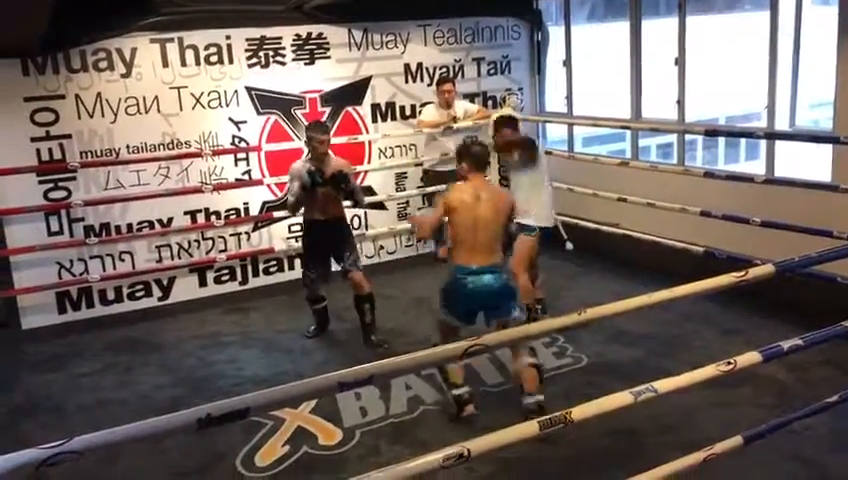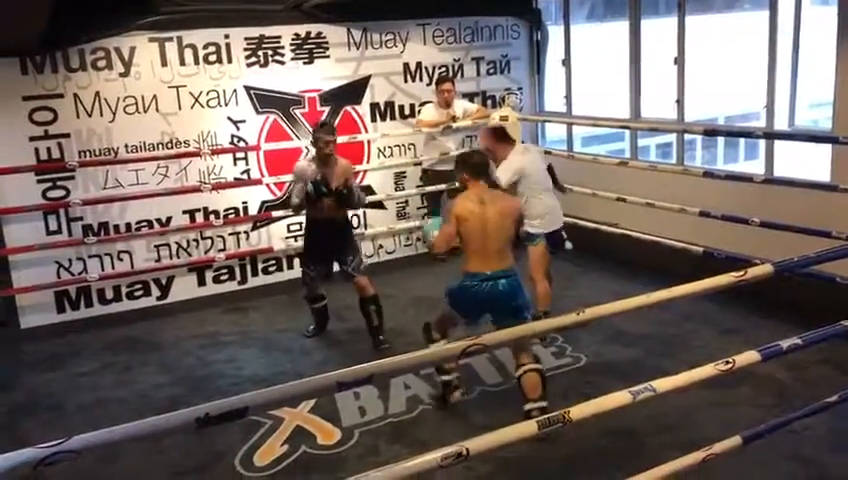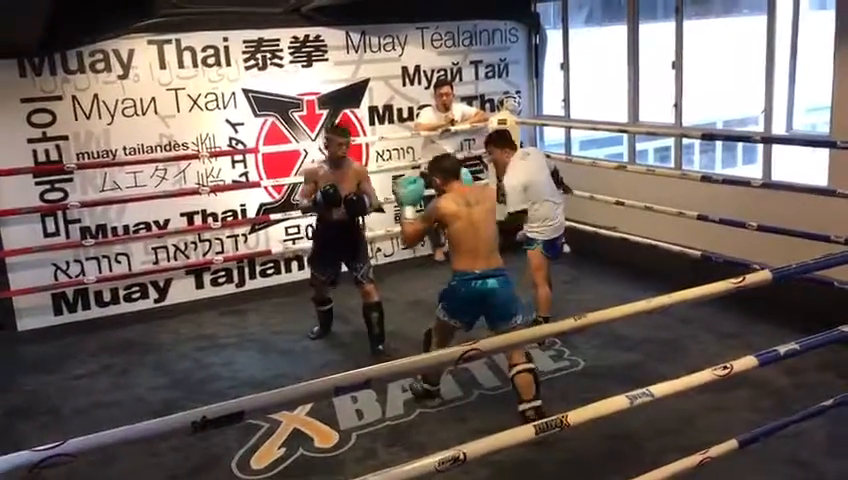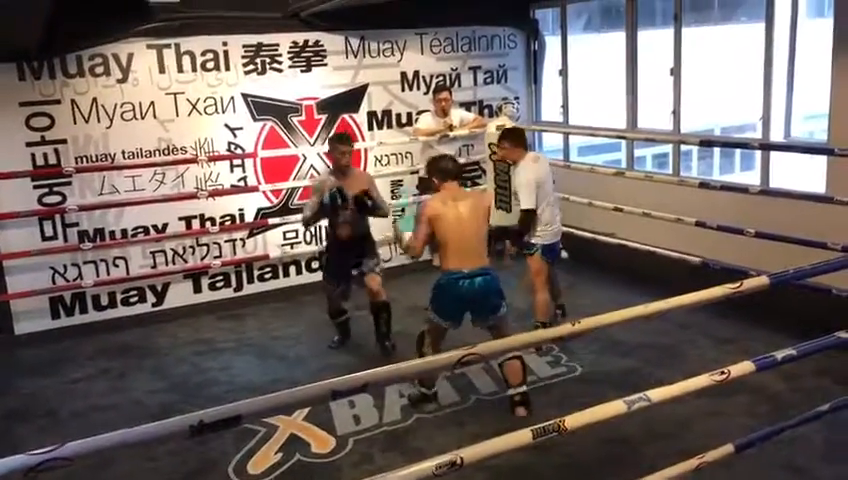
dt=0.2s
person 1, frame 1
left shoulder: (451, 195)
right shoulder: (506, 198)
left elbow: (424, 231)
left wrist: (417, 219)
left hip: (463, 280)
right hip: (495, 279)
left knee: (447, 343)
right knee: (520, 347)
left ankle: (463, 400)
right ankle: (536, 407)
person 1, frame 2
left shoulder: (458, 205)
right shoulder: (513, 203)
left elbow: (439, 247)
left wrist: (435, 234)
left hip: (474, 285)
right hip: (508, 283)
left knee: (438, 329)
right knee: (523, 351)
left ankle: (450, 387)
right ankle: (537, 411)
person 1, frame 3
left shoulder: (441, 205)
right shoulder: (489, 193)
left elbow: (410, 238)
left wrist: (407, 205)
right wrist: (468, 182)
left hip: (464, 284)
right hip: (498, 282)
left knee: (438, 339)
right knee: (517, 352)
left ankle: (429, 389)
right ankle: (532, 410)
person 1, frame 4
left shoulder: (430, 206)
right shoulder: (484, 199)
left elbow: (414, 251)
left wrist: (402, 235)
left hip: (452, 283)
right hip: (485, 280)
left knee: (431, 340)
right knee: (503, 339)
left ankle: (426, 396)
right ankle: (520, 401)
person 2, frame 1
left shoulder: (342, 166)
right shoulder: (298, 170)
left elbow: (361, 201)
right elbow: (291, 208)
left wrist: (348, 187)
right wrist: (306, 188)
left hip: (338, 227)
right hip: (313, 230)
left knee: (357, 279)
right knee: (312, 284)
left ankle: (370, 333)
right ankle: (321, 321)
person 2, frame 2
left shoulder: (346, 168)
right shoulder: (302, 170)
left elbow: (359, 199)
right elbow: (295, 206)
left wrist: (352, 199)
right wrist: (309, 195)
left hip: (341, 228)
right hip: (315, 231)
left knee: (361, 282)
right knee: (311, 283)
left ankle: (377, 335)
right ankle: (320, 321)
person 2, frame 3
left shoulder: (359, 170)
right shoulder: (314, 172)
left elbow: (375, 203)
right elbow: (303, 206)
left wrist: (362, 205)
right wrist: (319, 200)
left hip: (352, 232)
right hip: (325, 233)
left knee: (368, 289)
right knee: (320, 287)
left ankle: (377, 341)
right ankle: (325, 323)
person 2, frame 4
left shoulder: (363, 178)
right shoulder: (320, 184)
left elbow: (384, 210)
right elbow: (307, 219)
left wrist: (372, 205)
right wrist: (325, 205)
left hip: (363, 242)
right hip: (336, 246)
left knee: (374, 287)
right knee: (333, 299)
left ankle: (386, 340)
right ankle: (344, 331)
person 3, frame 1
left shoulder: (528, 149)
right shoulder: (521, 153)
left elbow: (528, 143)
left wrist: (506, 141)
left hip: (534, 220)
right hip: (528, 217)
left knee: (517, 268)
right knee: (529, 266)
left ankle: (529, 318)
right ankle: (538, 310)
person 3, frame 2
left shoulder: (512, 163)
right shoulder: (529, 150)
left elbow: (496, 185)
right elbow: (549, 168)
right wrist: (556, 185)
left hip: (541, 224)
right hip: (552, 219)
left knee: (537, 276)
right knee: (542, 270)
left ankle: (542, 321)
right ankle: (543, 311)
person 3, frame 3
left shoulder: (512, 178)
right shoulder: (533, 152)
left elbow: (515, 217)
right elbow: (553, 171)
right wrist: (562, 187)
left hip: (540, 229)
right hip: (554, 221)
left knee: (539, 280)
right knee: (542, 275)
right ankle: (543, 316)
person 3, frame 4
left shoulder: (524, 175)
right shoulder: (538, 159)
left elbow: (528, 215)
left wrist: (513, 242)
left hip: (540, 235)
right hip: (551, 230)
left knee: (539, 284)
right knee: (549, 276)
right ankle: (559, 313)
person 4, frame 1
left shoulder: (462, 106)
right shoulder: (429, 110)
left elbow: (485, 113)
right elbow: (421, 125)
left wrist: (465, 121)
right wrist: (446, 120)
left hip: (456, 167)
right hip: (433, 168)
right knee: (435, 208)
right ankle: (441, 246)
person 4, frame 2
left shoulder: (461, 105)
right shoulder: (428, 109)
left elbow: (484, 112)
right elbow: (419, 125)
left wrist: (464, 120)
right wrist: (445, 120)
left hip: (454, 167)
right hip: (432, 168)
right knee: (434, 209)
person 4, frame 3
left shoulder: (459, 109)
right shoulder: (427, 112)
left elbow: (483, 116)
right elbow: (418, 128)
left wrist: (462, 124)
right wrist: (443, 123)
right ankle: (438, 248)
person 4, frame 4
left shoulder: (458, 114)
right shoulder: (426, 118)
left elbow: (481, 121)
right elbow: (417, 133)
left wrist: (460, 129)
right wrist: (442, 129)
right ankle: (435, 254)
